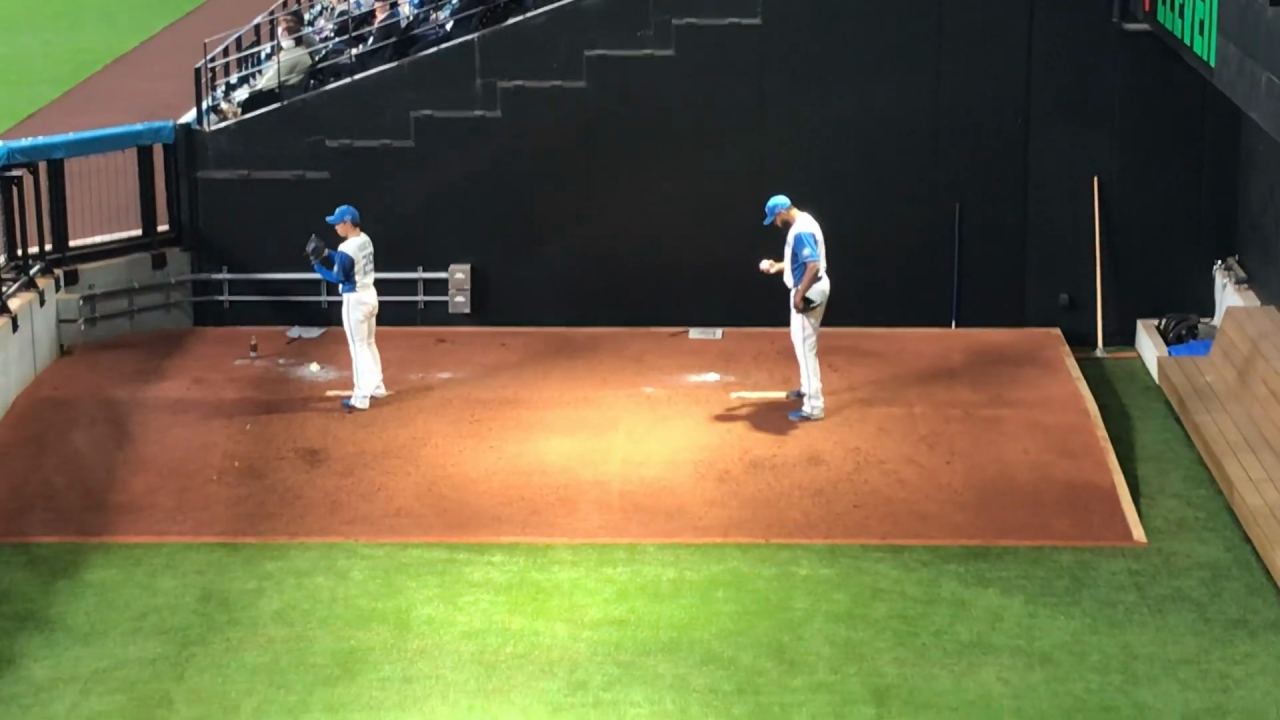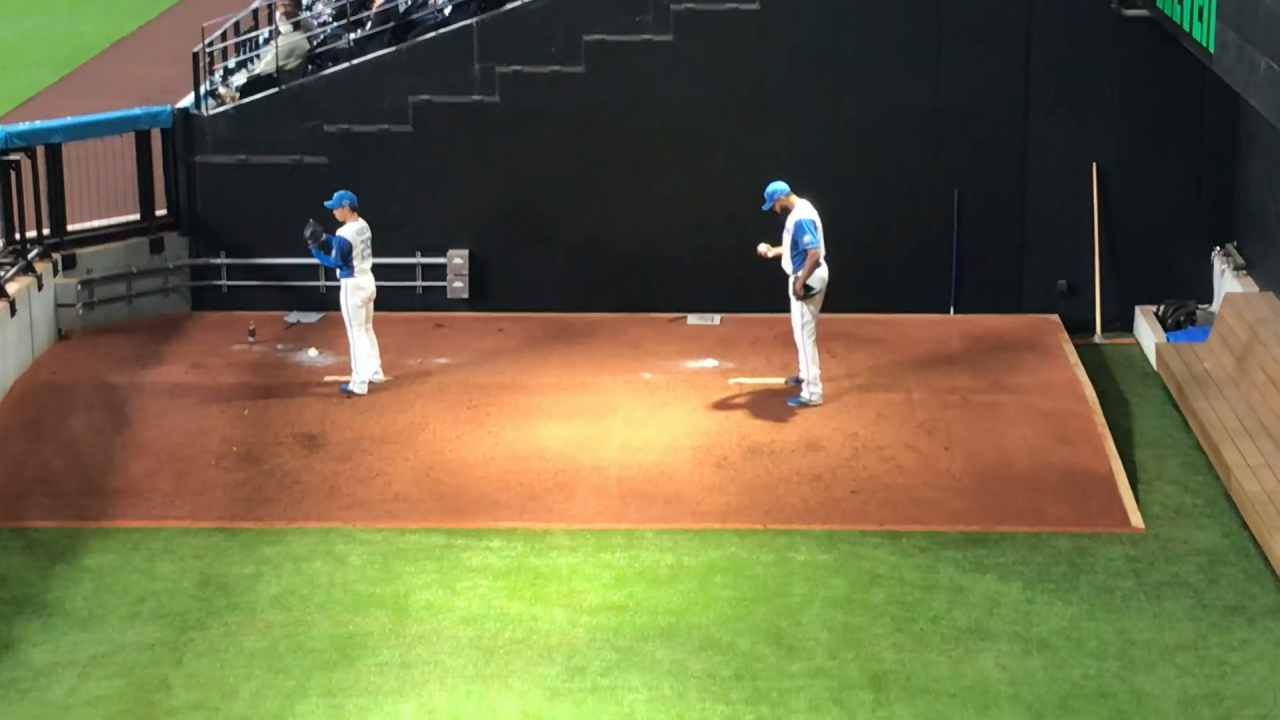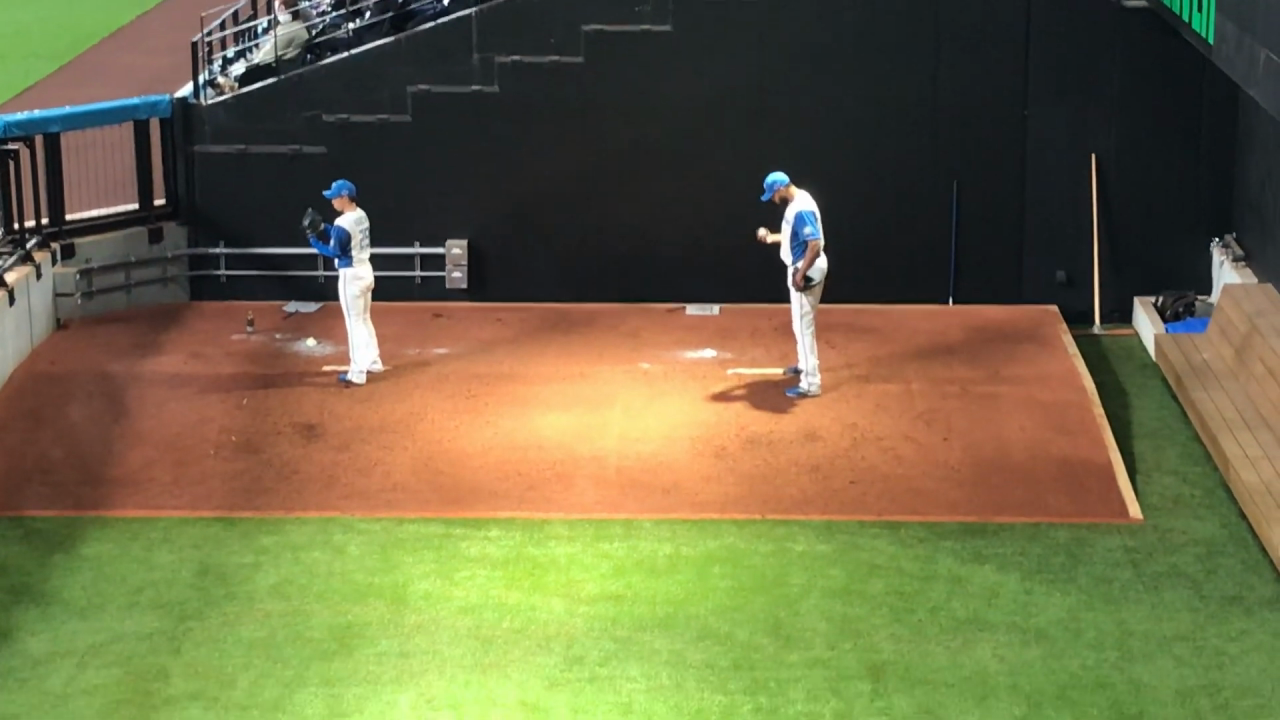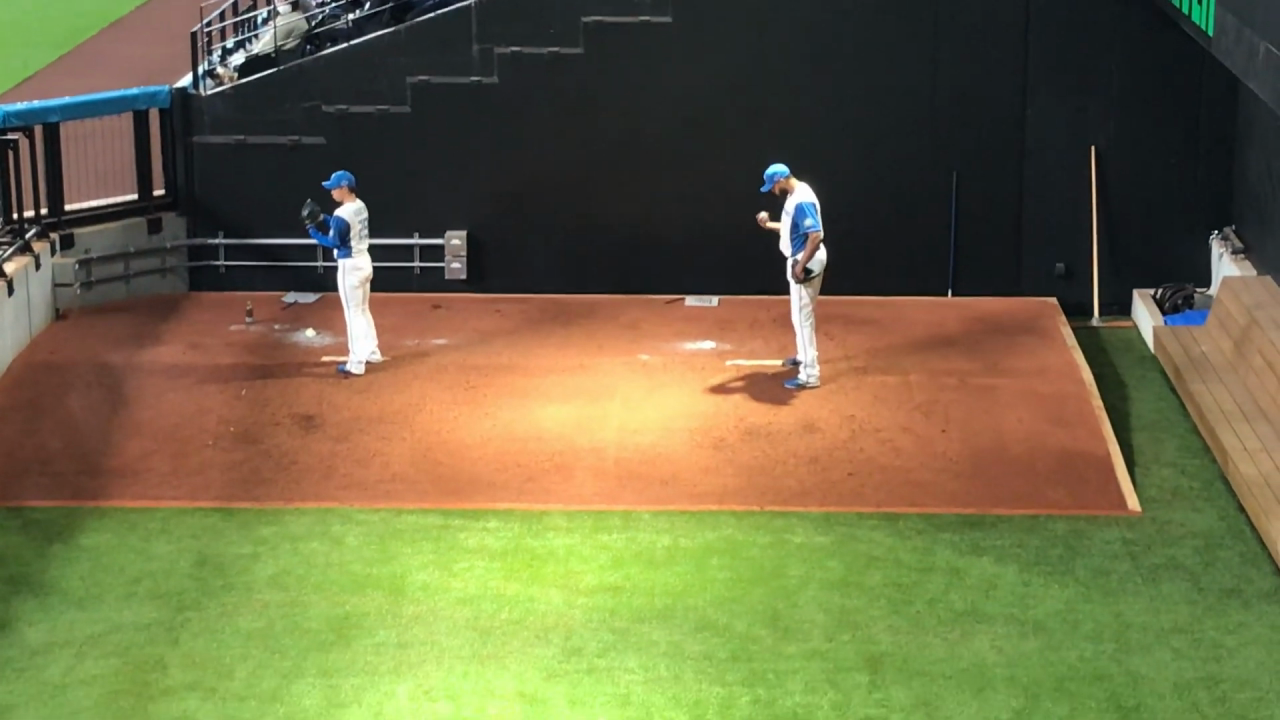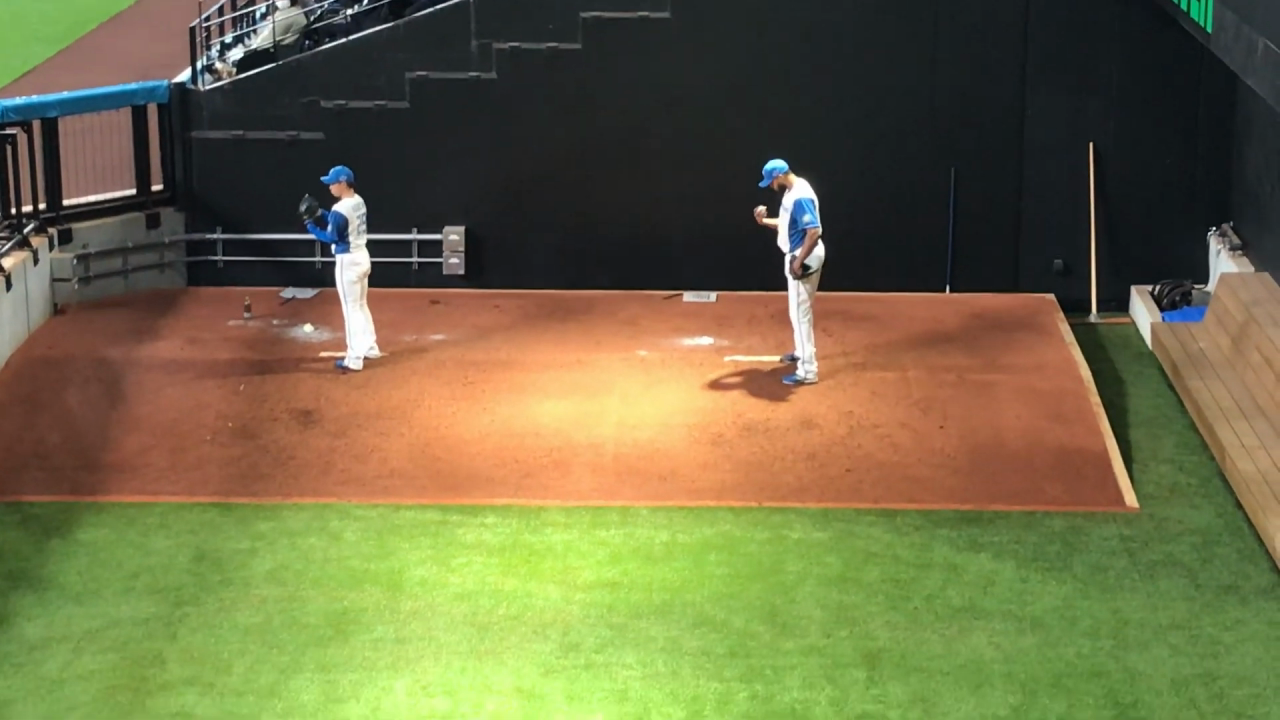
dt=0.1s
person 1, frame 1
left shoulder: (801, 231)
right shoulder: (802, 223)
left elbow: (813, 266)
left wrist: (799, 295)
right wrist: (778, 266)
left hip: (809, 291)
right hip: (809, 289)
left knee: (806, 346)
right knee: (800, 340)
right ankle: (807, 388)
person 1, frame 2
left shoulder: (801, 217)
right shoulder: (798, 211)
left elbow: (815, 252)
left wrist: (800, 282)
right wrist: (773, 251)
left hip: (808, 278)
right hip: (804, 277)
left knee: (804, 332)
right knee: (800, 329)
left ankle: (812, 392)
right ankle: (806, 374)
person 1, frame 3
left shoulder: (801, 208)
right shoulder: (796, 203)
left elbow: (815, 244)
left wrist: (800, 274)
right wrist: (772, 238)
left hip: (807, 269)
right hip: (802, 267)
left knee: (803, 324)
right knee: (800, 320)
left ankle: (811, 383)
right ankle: (804, 364)
person 1, frame 4
left shoulder: (802, 201)
right shoulder: (793, 195)
left elbow: (816, 236)
left wrist: (800, 266)
right wrist: (768, 224)
left hip: (806, 261)
right hip: (799, 259)
left knee: (802, 315)
right knee: (799, 312)
left ankle: (810, 375)
right ankle: (803, 356)
person 1, frame 5
left shoulder: (800, 196)
right shoulder: (791, 192)
left elbow: (814, 232)
left wrist: (799, 262)
right wrist: (764, 220)
left hip: (804, 257)
right hip: (797, 256)
left knee: (800, 311)
right knee: (797, 309)
left ankle: (807, 371)
right ankle: (801, 352)
person 2, frame 1
left shoulder: (346, 249)
right shoulder: (366, 240)
left elbow: (338, 278)
left wrist: (318, 266)
right wrist: (328, 254)
left hip: (355, 300)
right hip: (370, 295)
left knee: (358, 348)
right knee: (369, 344)
left ankle: (361, 398)
right ankle: (376, 387)
person 2, frame 2
left shoulder: (344, 233)
right shoulder: (363, 225)
left elbow: (335, 263)
left wrist: (315, 251)
right wrist: (327, 239)
left hip: (353, 285)
right hip: (367, 281)
left knee: (356, 334)
right knee: (366, 329)
left ankle: (359, 384)
right ankle: (374, 372)
person 2, frame 3
left shoulder: (342, 223)
right shoulder: (361, 215)
left elbow: (334, 252)
left wrist: (314, 240)
right wrist: (325, 228)
left hip: (351, 275)
right hip: (365, 271)
left knee: (354, 323)
right knee: (364, 319)
left ankle: (357, 373)
right ankle: (373, 362)
person 2, frame 4
left shoulder: (342, 214)
right shoulder: (360, 206)
left elbow: (333, 243)
left wrist: (313, 231)
right wrist: (324, 219)
left hip: (350, 266)
right hip: (364, 261)
left knee: (353, 314)
right knee: (363, 310)
left ankle: (356, 364)
right ankle: (372, 352)
person 2, frame 5
left shoulder: (340, 209)
right shoulder: (359, 201)
left elbow: (331, 238)
left wrist: (311, 226)
left hip: (347, 261)
right hip: (362, 257)
left knee: (351, 309)
right knee: (361, 305)
left ankle: (354, 359)
right ankle: (370, 348)
